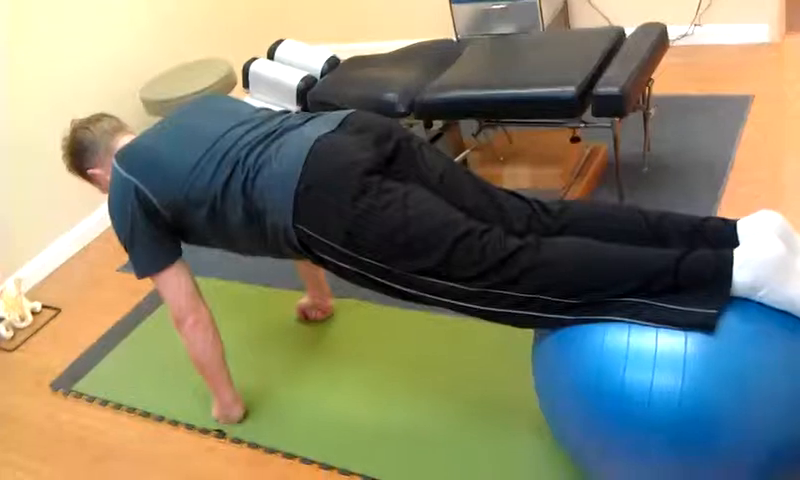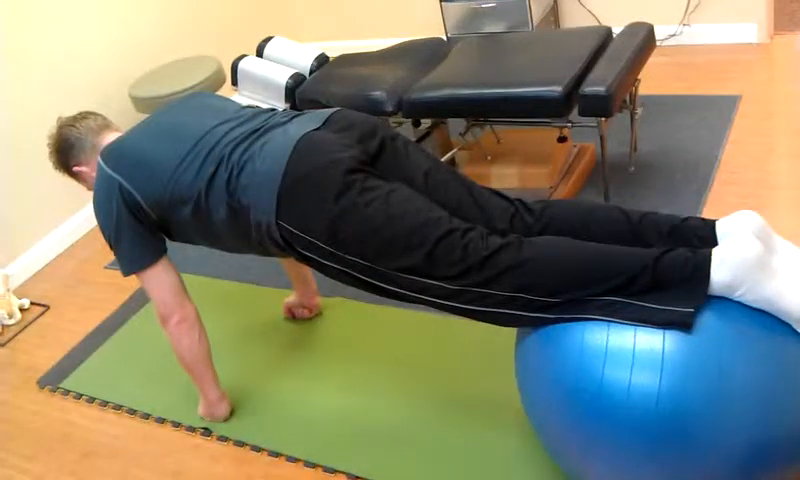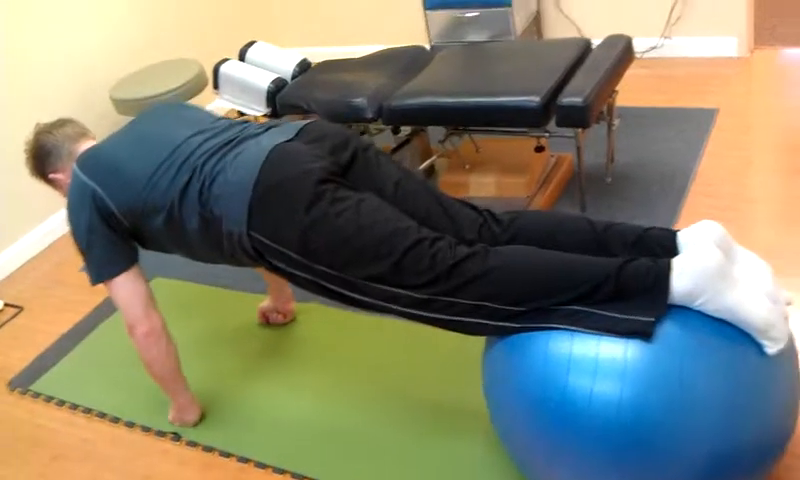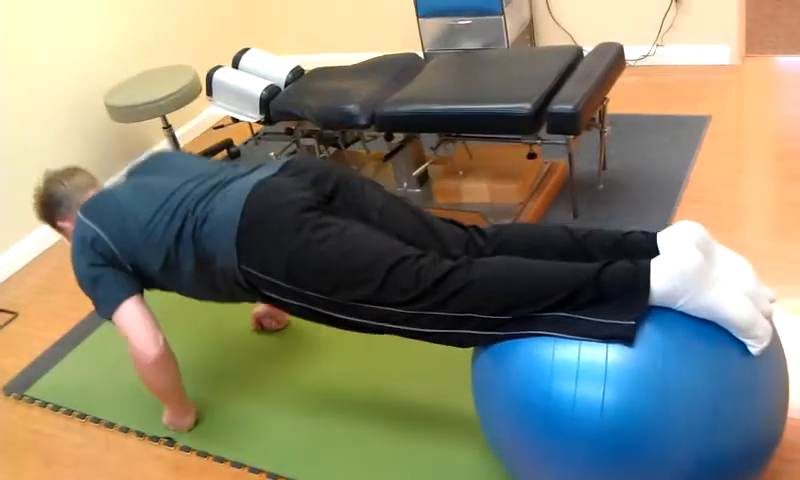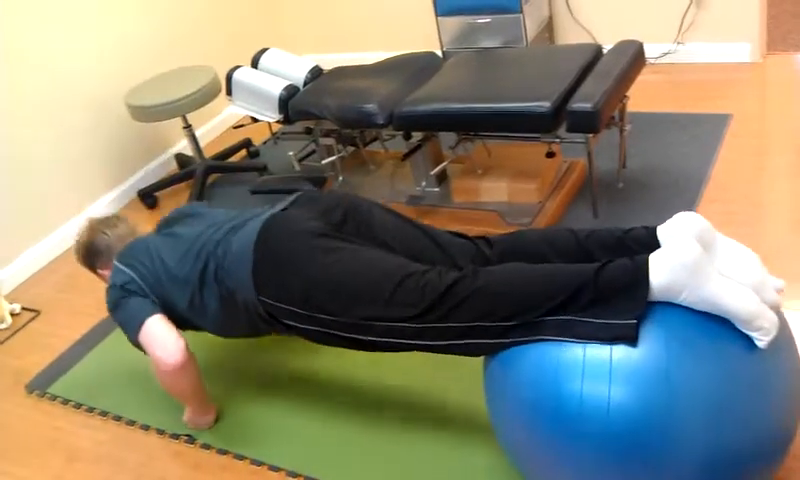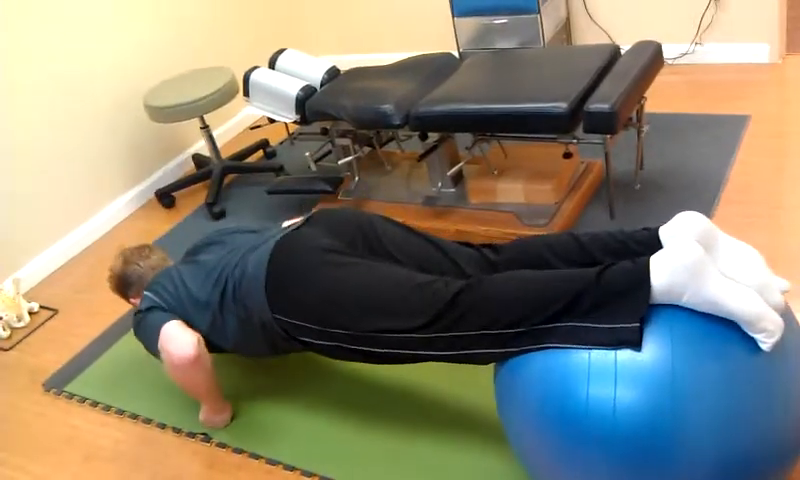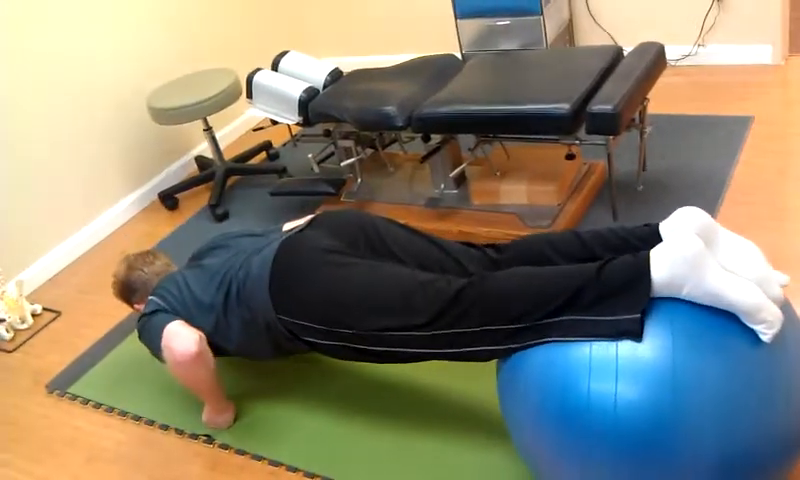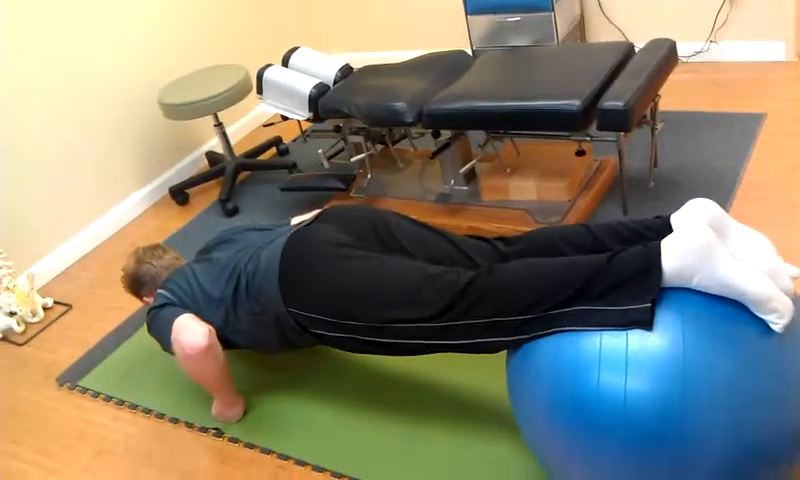
dt=0.4s
person 1, frame 1
left shoulder: (127, 193)
right shoulder: (198, 108)
left elbow: (189, 315)
left wrist: (226, 402)
right wrist: (319, 294)
left hip: (331, 199)
right hip: (357, 130)
left knee: (505, 273)
right knee: (531, 224)
left ankle: (732, 271)
right ankle: (736, 236)
person 1, frame 2
left shoulder: (113, 191)
right shoulder: (184, 104)
left elbow: (175, 313)
left wrist: (213, 399)
right wrist: (305, 293)
left hip: (315, 196)
right hip: (343, 128)
left knee: (487, 271)
right knee: (515, 223)
left ankle: (713, 270)
right ankle: (717, 234)
person 1, frame 3
left shoulder: (86, 198)
right shoulder: (156, 115)
left elbow: (143, 322)
left wrist: (183, 406)
right wrist: (280, 297)
left hip: (288, 208)
right hip: (314, 141)
left knee: (455, 281)
right knee: (483, 235)
left ankle: (675, 280)
right ankle: (677, 246)
person 1, frame 4
left shoulder: (90, 245)
right shoulder: (151, 164)
left elbow: (149, 350)
left wrist: (179, 412)
right wrist: (276, 303)
left hip: (276, 239)
right hip: (302, 175)
left knee: (443, 295)
right knee: (471, 250)
left ankle: (656, 282)
right ankle: (662, 247)
person 1, frame 5
left shoulder: (124, 285)
right shoulder: (178, 218)
left elbow: (171, 357)
left wrist: (200, 410)
right wrist: (294, 309)
left hip: (289, 269)
right hip: (318, 206)
left knee: (452, 306)
right knee: (480, 261)
left ankle: (656, 277)
right ankle: (663, 240)
person 1, frame 6
left shoulder: (152, 308)
right shoulder: (206, 243)
left elbow: (185, 351)
right elbow: (302, 218)
left wrist: (214, 408)
left hip: (300, 289)
right hip: (335, 226)
left knee: (465, 316)
right knee: (491, 266)
left ankle: (657, 280)
right ankle: (670, 240)
person 1, frame 7
left shoulder: (157, 312)
right shoulder: (212, 248)
left elbow: (187, 349)
right elbow: (308, 218)
left wrist: (217, 409)
left hip: (302, 290)
right hip: (340, 230)
left knee: (467, 313)
right knee: (495, 266)
left ankle: (658, 273)
right ankle: (669, 235)
person 1, frame 8
left shoulder: (165, 305)
right shoulder: (222, 239)
left elbow: (196, 342)
right elbow: (313, 215)
left wrist: (227, 402)
left hip: (311, 283)
right hip: (349, 223)
left knee: (475, 306)
right knee: (503, 259)
left ankle: (671, 262)
right ankle: (679, 227)
